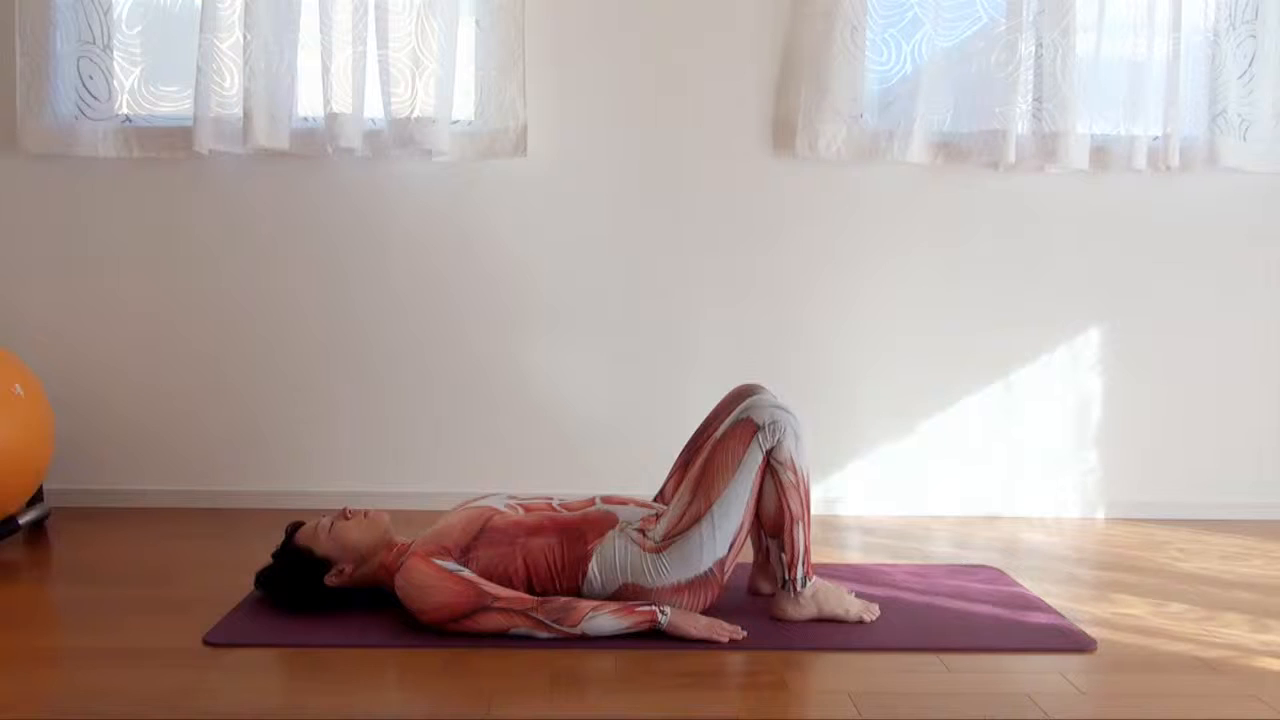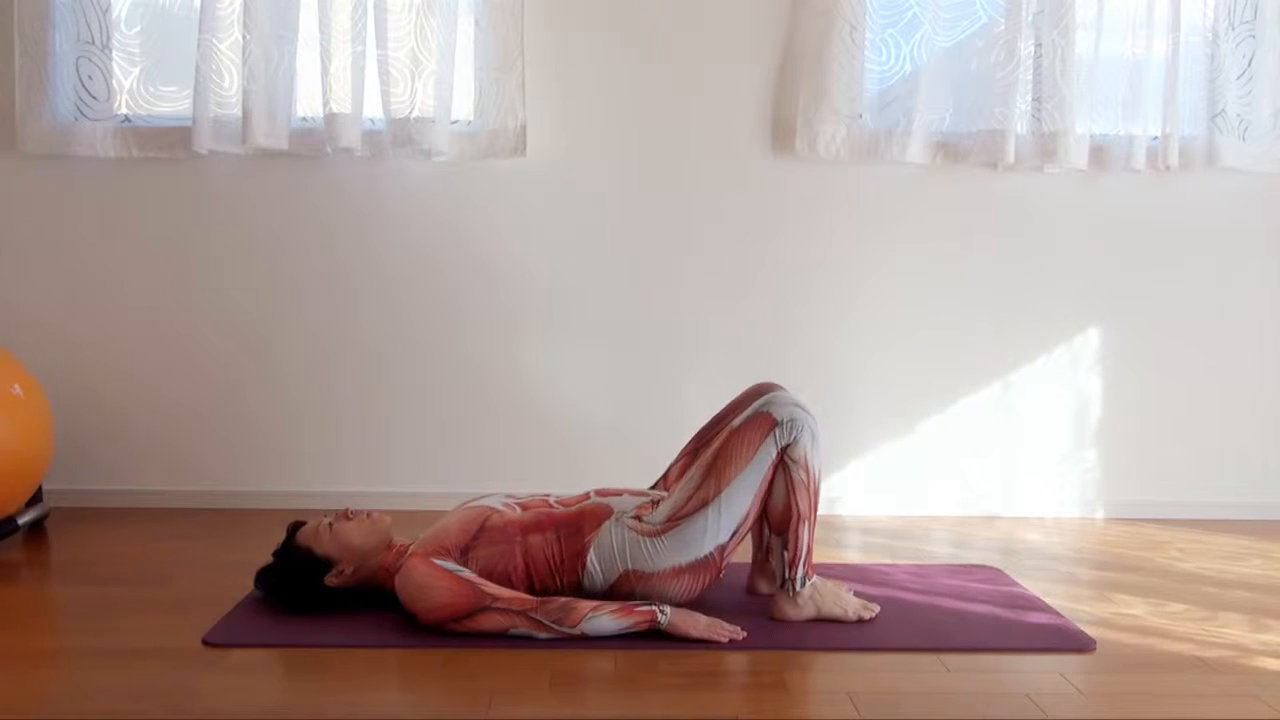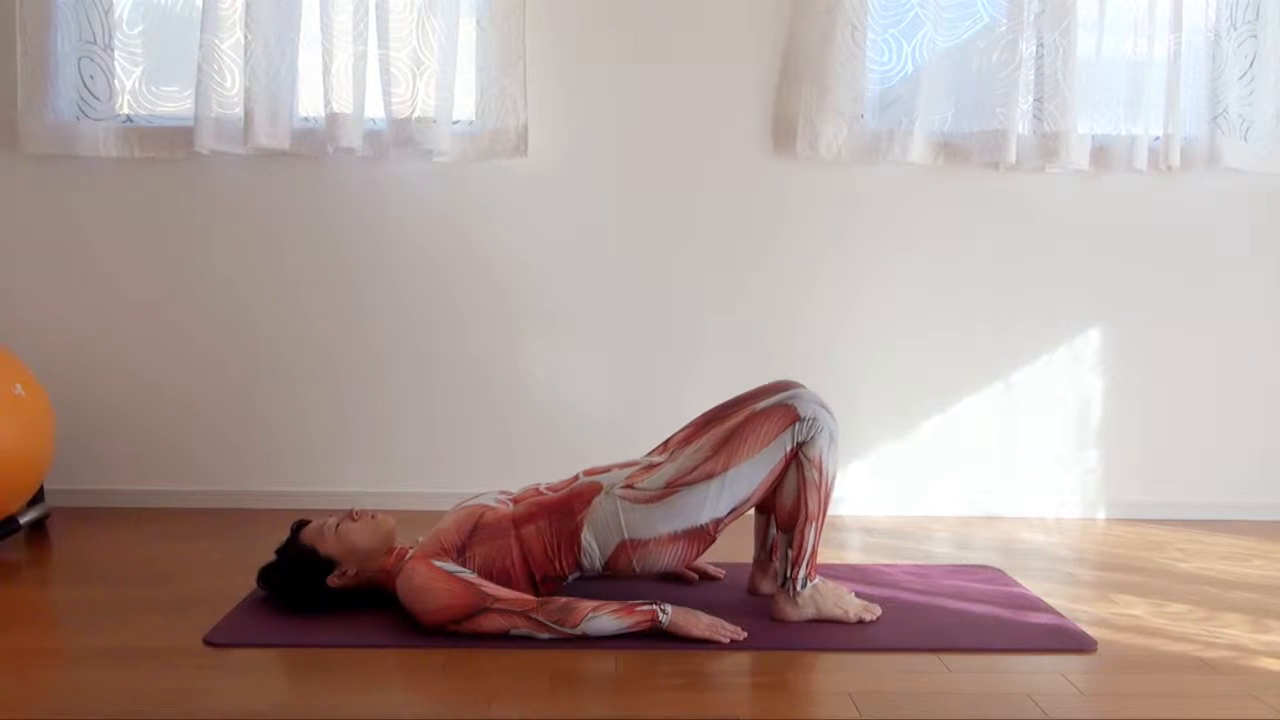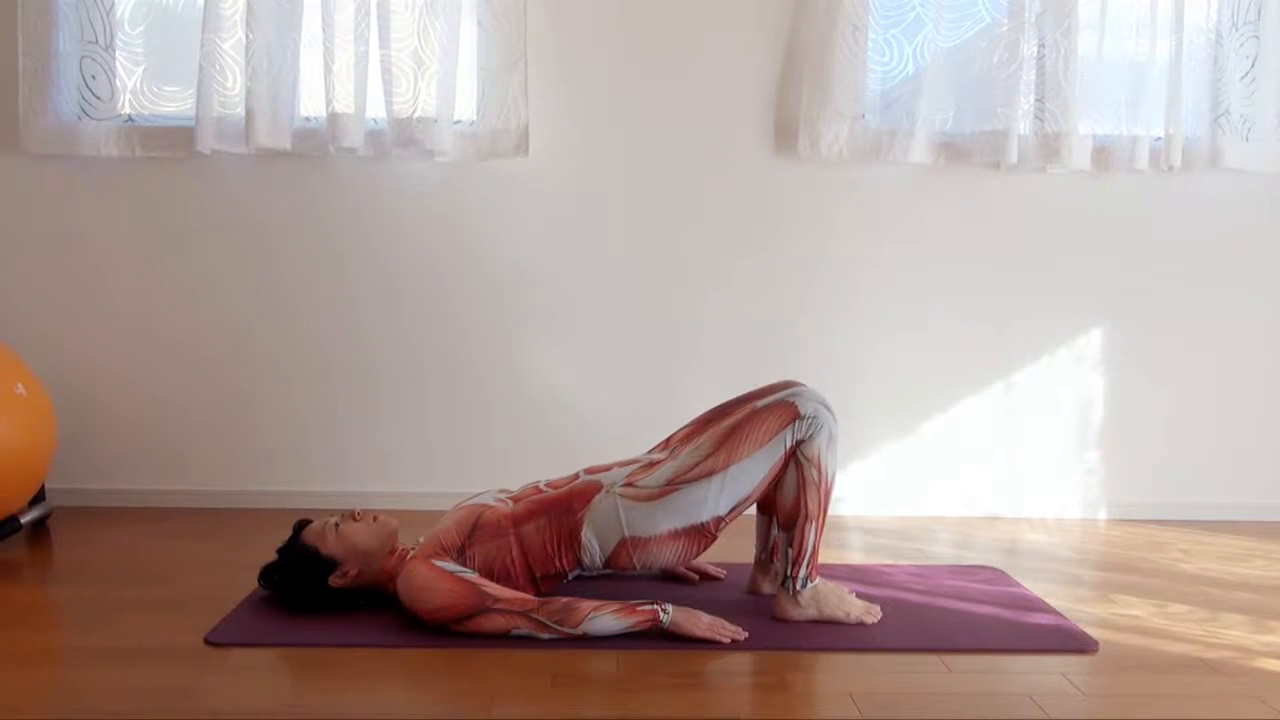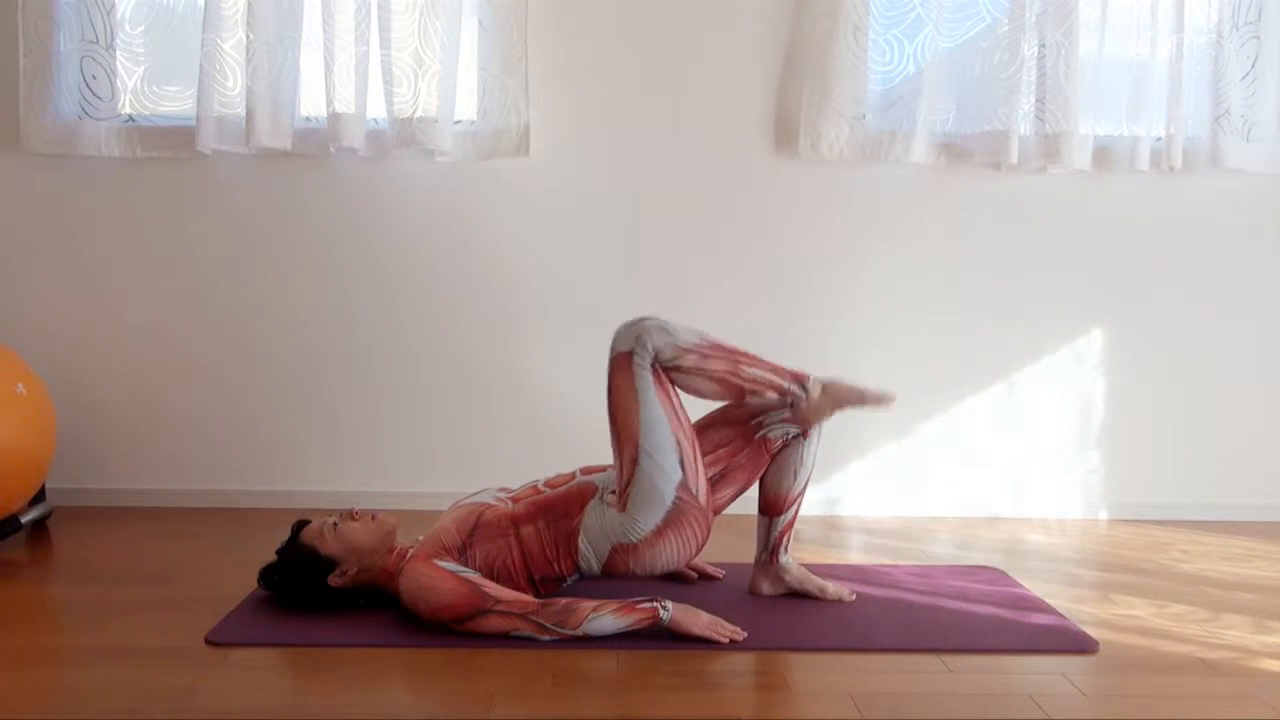
dt=0.7s
person 1, frame 1
left shoulder: (425, 553)
right shoulder: (419, 585)
right elbow: (541, 615)
left wrist: (660, 565)
right wrist: (667, 616)
left hip: (640, 528)
right hip: (660, 570)
left knee: (751, 400)
right knee: (768, 417)
left ankle: (771, 571)
right ankle: (799, 593)
person 1, frame 2
left shoulder: (425, 555)
right shoulder: (420, 585)
right elbow: (541, 617)
right wrist: (665, 615)
left hip: (637, 517)
right hip: (651, 555)
left knee: (765, 400)
right knee: (785, 416)
left ankle: (769, 570)
right ankle: (797, 593)
person 1, frame 3
left shoulder: (424, 557)
right shoulder: (420, 589)
right elbow: (542, 616)
right wrist: (666, 615)
left hip: (623, 498)
right hip: (631, 523)
left knee: (786, 399)
right knee: (807, 415)
left ankle: (771, 569)
right ankle: (799, 593)
person 1, frame 4
left shoulder: (426, 557)
right shoulder: (418, 586)
right elbow: (542, 618)
right wrist: (667, 615)
left hip: (623, 492)
right hip: (629, 524)
left knee: (789, 403)
right knee: (807, 413)
left ankle: (772, 569)
right ankle: (801, 592)
person 1, frame 5
left shoulder: (435, 545)
right shoulder: (422, 582)
right elbow: (542, 621)
left wrist: (675, 544)
right wrist: (664, 611)
left hip: (648, 513)
right hip: (641, 526)
left knee: (792, 416)
right knee: (641, 338)
left ankle: (773, 566)
right ankle: (807, 389)
